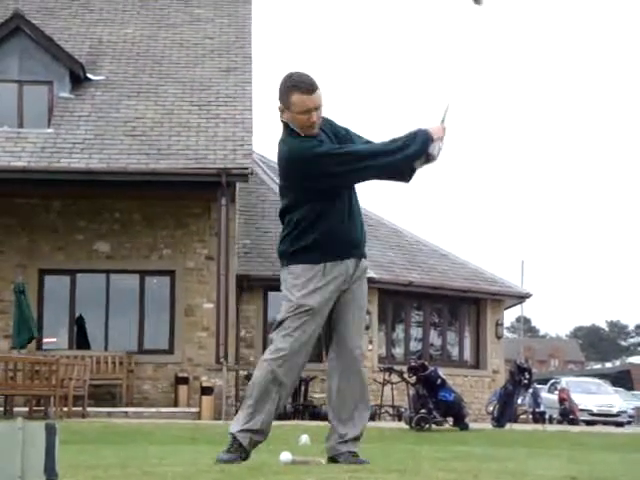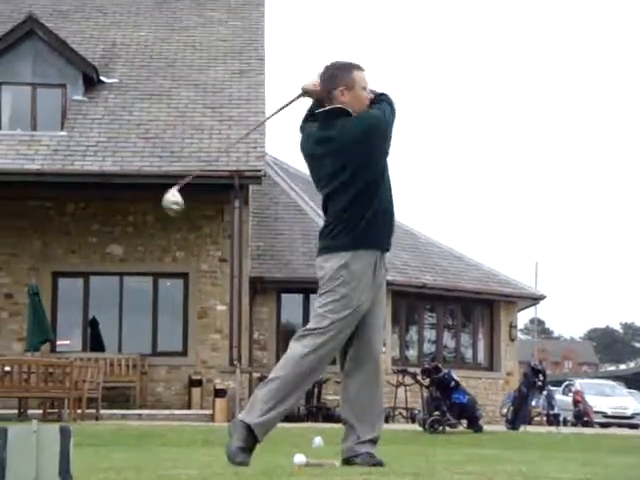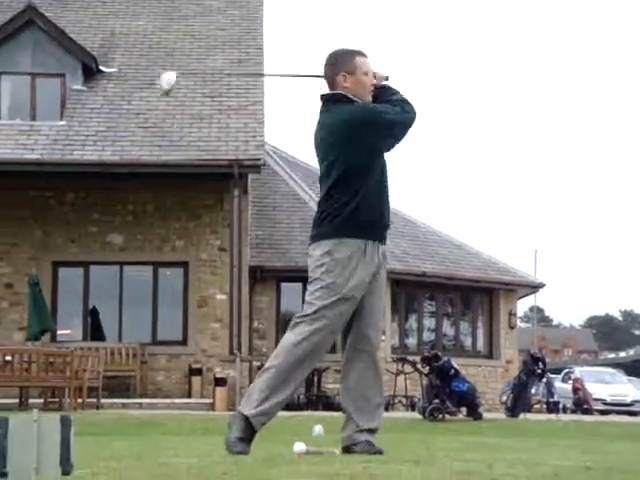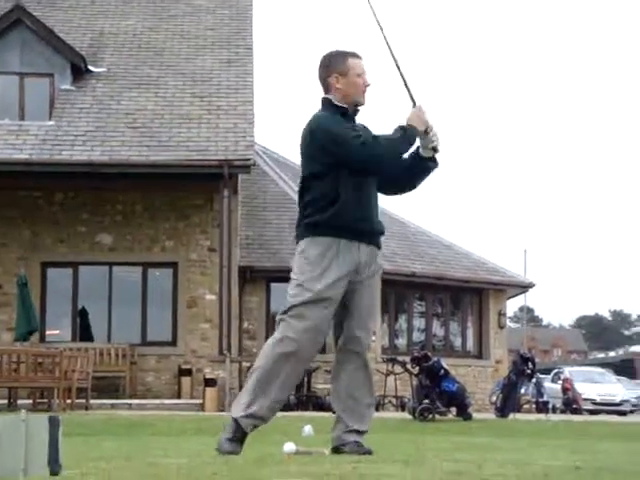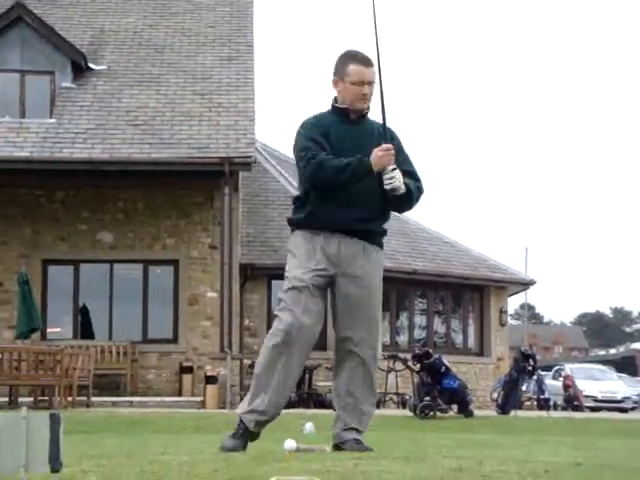
dt=0.4s
person 1, frame 1
left shoulder: (328, 130)
right shoulder: (295, 151)
left elbow: (370, 154)
right elbow: (369, 161)
left wrist: (416, 151)
right wrist: (422, 139)
left hip: (350, 262)
right hip: (309, 266)
left knee: (350, 356)
right knee: (286, 352)
left ankle: (344, 442)
right ankle: (243, 436)
person 1, frame 2
left shoulder: (313, 136)
right shoulder: (367, 128)
left elbow: (313, 118)
right elbow: (386, 104)
left wrist: (318, 97)
right wrist: (326, 94)
left hip: (364, 258)
right hip: (351, 257)
left knee: (366, 355)
right knee: (316, 345)
left ankle: (359, 444)
right ankle: (250, 424)
person 1, frame 3
left shoulder: (343, 119)
right shoulder: (351, 117)
left elbow: (389, 124)
right elbow: (402, 116)
left wrist: (380, 92)
right wrist: (386, 90)
left hip: (370, 246)
right hip: (342, 245)
left knee: (365, 343)
right knee: (309, 334)
left ankle: (359, 432)
right ankle: (248, 417)
person 1, frame 4
left shoulder: (360, 133)
right shoulder: (322, 127)
left elbow: (395, 180)
right elbow: (375, 157)
left wrist: (426, 152)
right wrist: (409, 130)
left hip: (366, 249)
right hip: (324, 245)
left knee: (357, 345)
right knee: (295, 336)
left ankle: (349, 432)
right ankle: (241, 422)
person 1, frame 5
left shoulder: (385, 137)
right shoulder: (314, 127)
left elbow: (411, 191)
right elbow: (314, 170)
left wrist: (399, 183)
right wrist: (364, 165)
left hip: (364, 247)
right hip: (313, 241)
left knee: (359, 342)
right knee: (291, 330)
left ankle: (349, 429)
right ankle: (251, 419)
